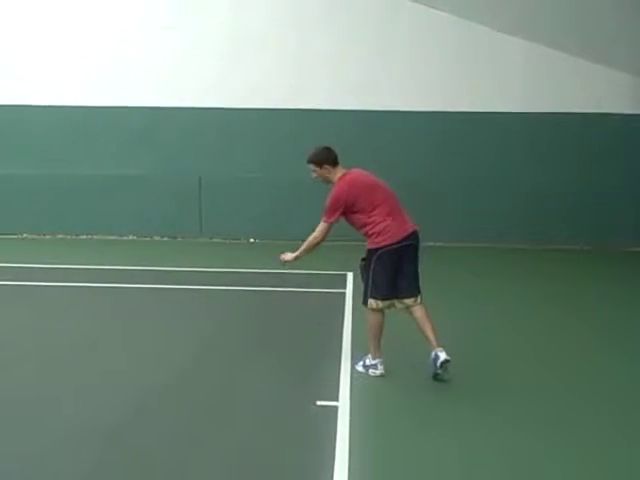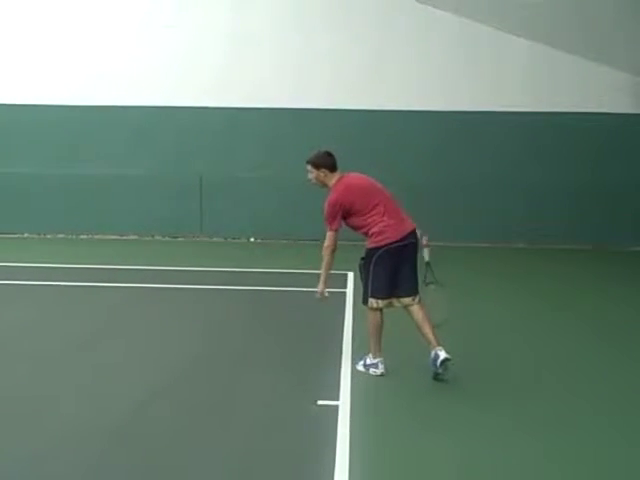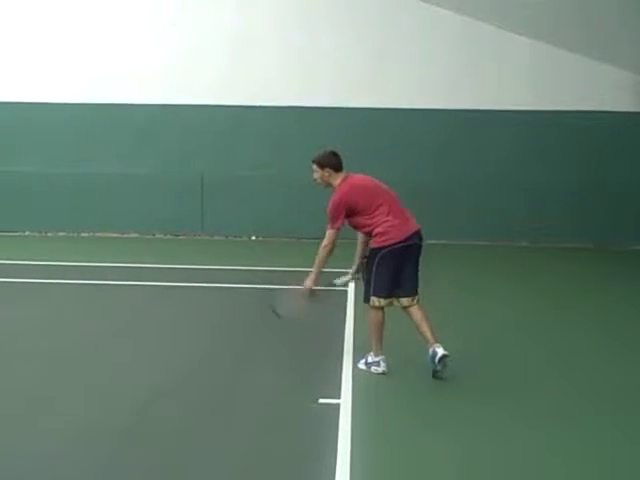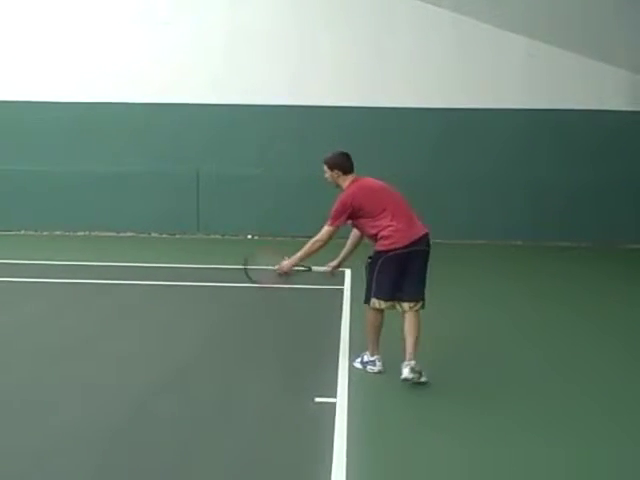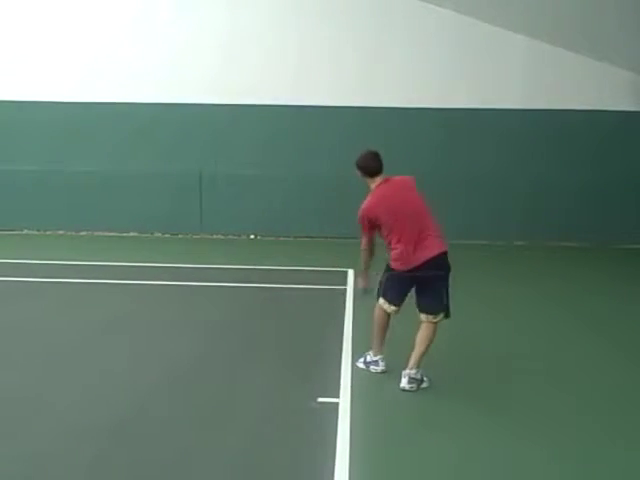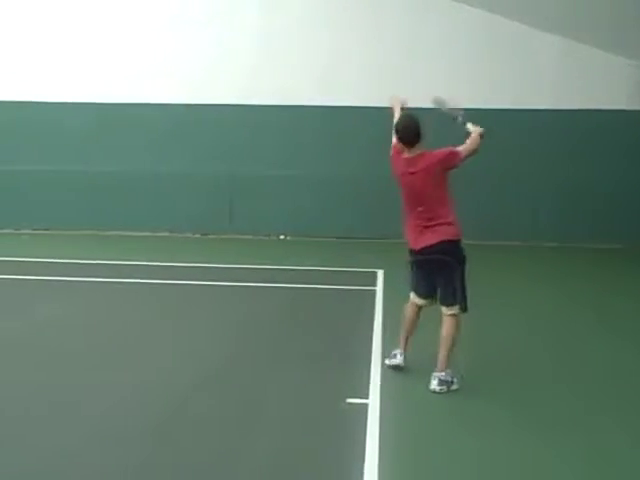
dt=0.4s
person 1, frame 1
left shoulder: (339, 192)
right shoulder: (358, 175)
left elbow: (319, 235)
right elbow: (382, 203)
left wrist: (295, 255)
left hip: (384, 244)
right hip: (408, 235)
left knee: (375, 304)
right knee: (412, 299)
left ankle: (374, 361)
right ankle: (437, 351)
person 1, frame 2
left shoulder: (335, 198)
right shoulder: (356, 179)
left elbow: (330, 245)
left wrist: (322, 281)
right wrist: (414, 230)
left hip: (384, 244)
right hip: (406, 236)
left knee: (374, 303)
right knee: (411, 299)
left ankle: (375, 360)
right ankle: (437, 350)
person 1, frame 3
left shoulder: (339, 198)
right shoulder: (360, 181)
left elbow: (328, 244)
left wrist: (313, 276)
right wrist: (357, 263)
left hip: (388, 243)
right hip: (412, 235)
left knee: (376, 302)
right knee: (409, 300)
left ankle: (377, 358)
right ankle: (436, 348)
person 1, frame 4
left shoulder: (347, 198)
right shoulder: (368, 186)
left elbow: (322, 239)
left wrist: (292, 262)
right wrist: (339, 261)
left hip: (393, 247)
right hip: (420, 240)
left knee: (376, 303)
right knee: (411, 306)
left ankle: (372, 358)
right ankle: (410, 363)
person 1, frame 5
left shoulder: (367, 208)
right shoulder: (407, 182)
left elbow: (367, 247)
left wrist: (363, 276)
left hip: (403, 264)
right hip: (436, 258)
left knee: (384, 304)
right knee: (430, 318)
left ankle: (374, 358)
right ankle: (410, 373)
person 1, frame 6
left shoulder: (397, 162)
right shoulder: (437, 160)
left elbow: (397, 141)
right elbow: (473, 144)
left wrist: (397, 110)
right wrist: (474, 131)
left hip: (418, 246)
right hip: (446, 243)
left knee: (416, 300)
right knee: (451, 311)
left ankle: (399, 353)
right ankle: (441, 374)
